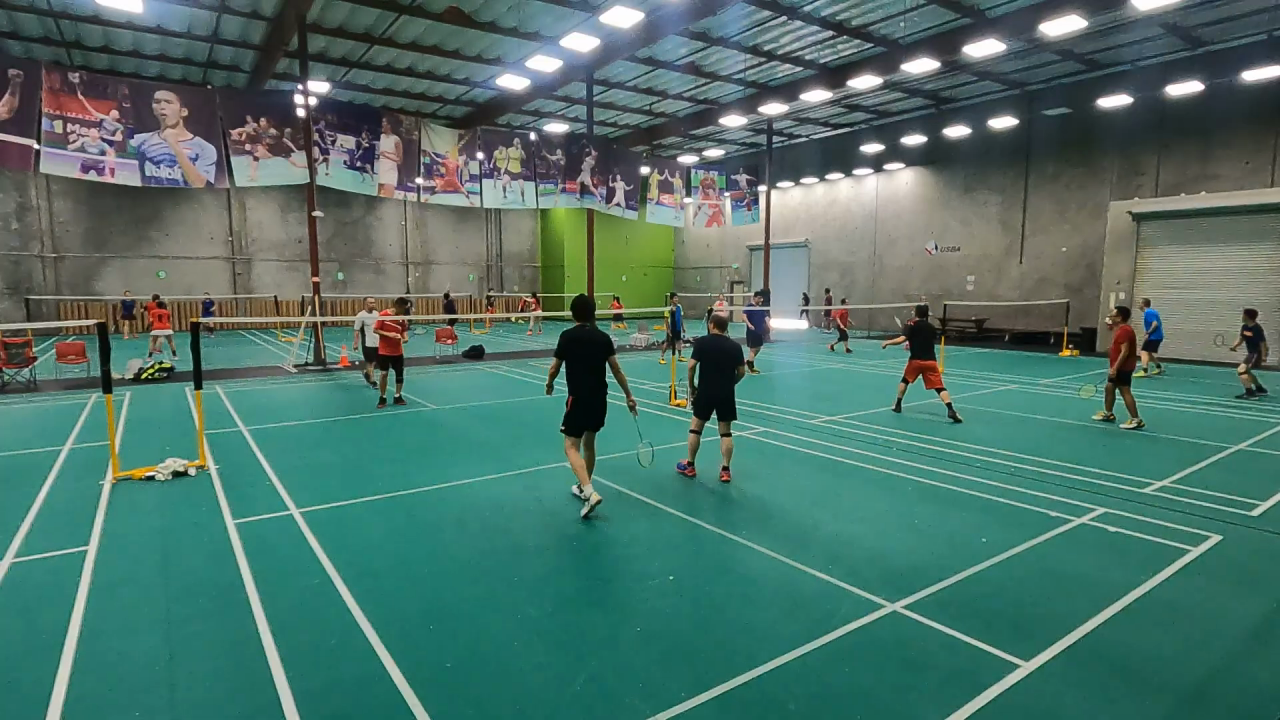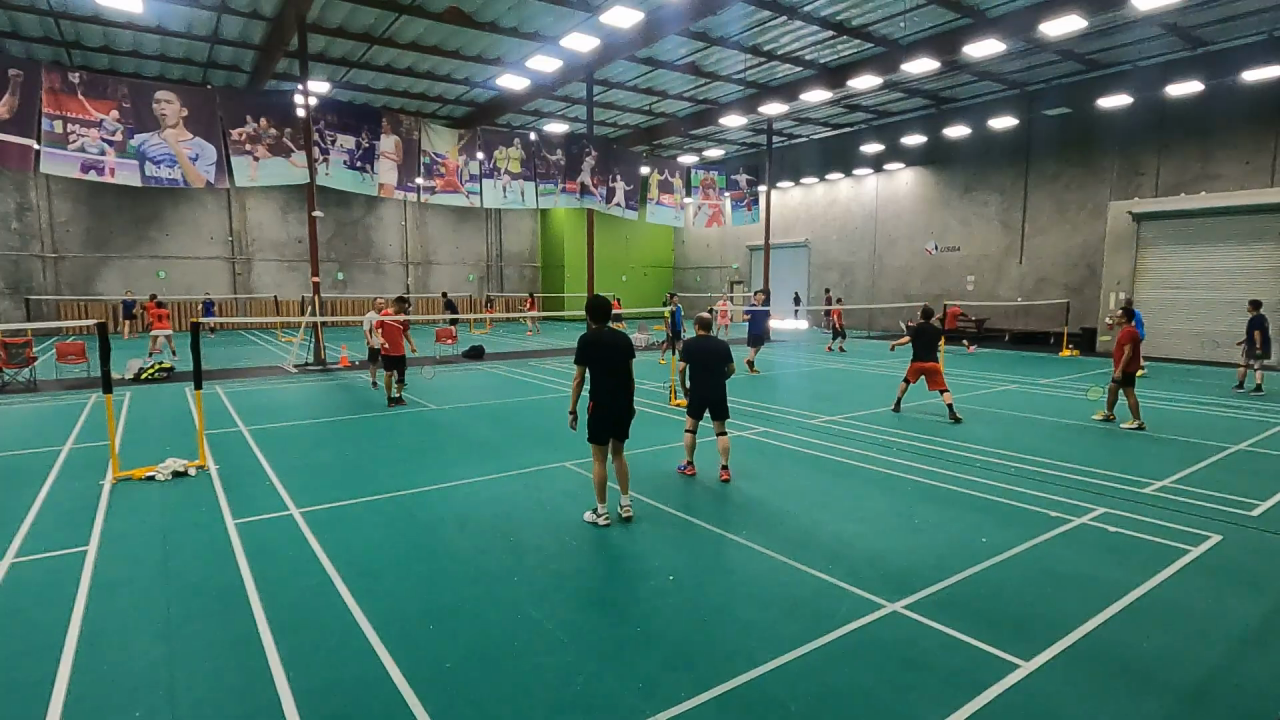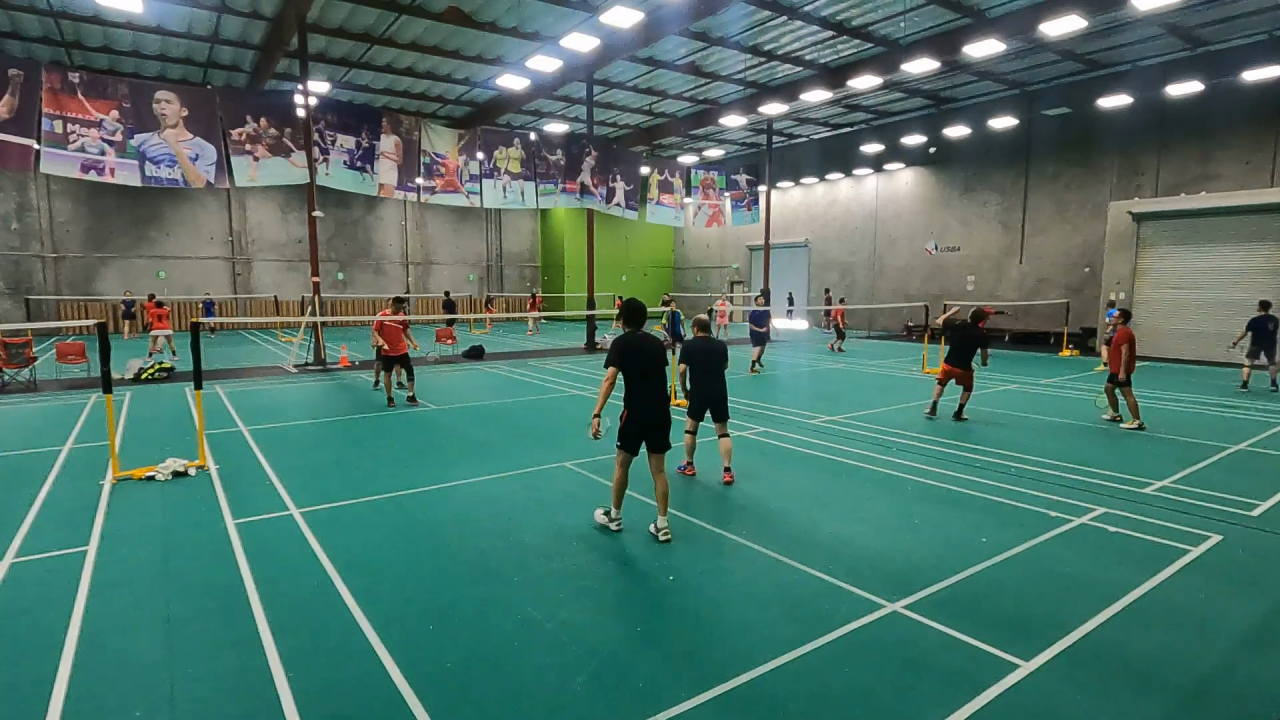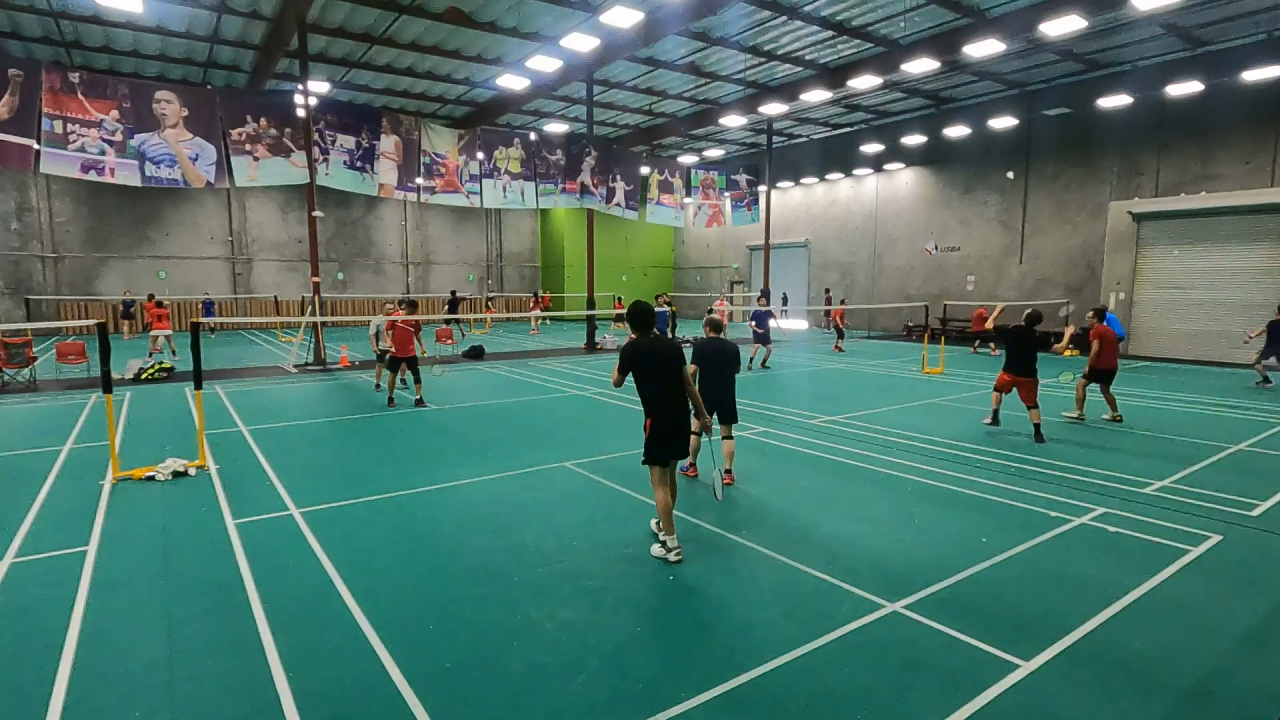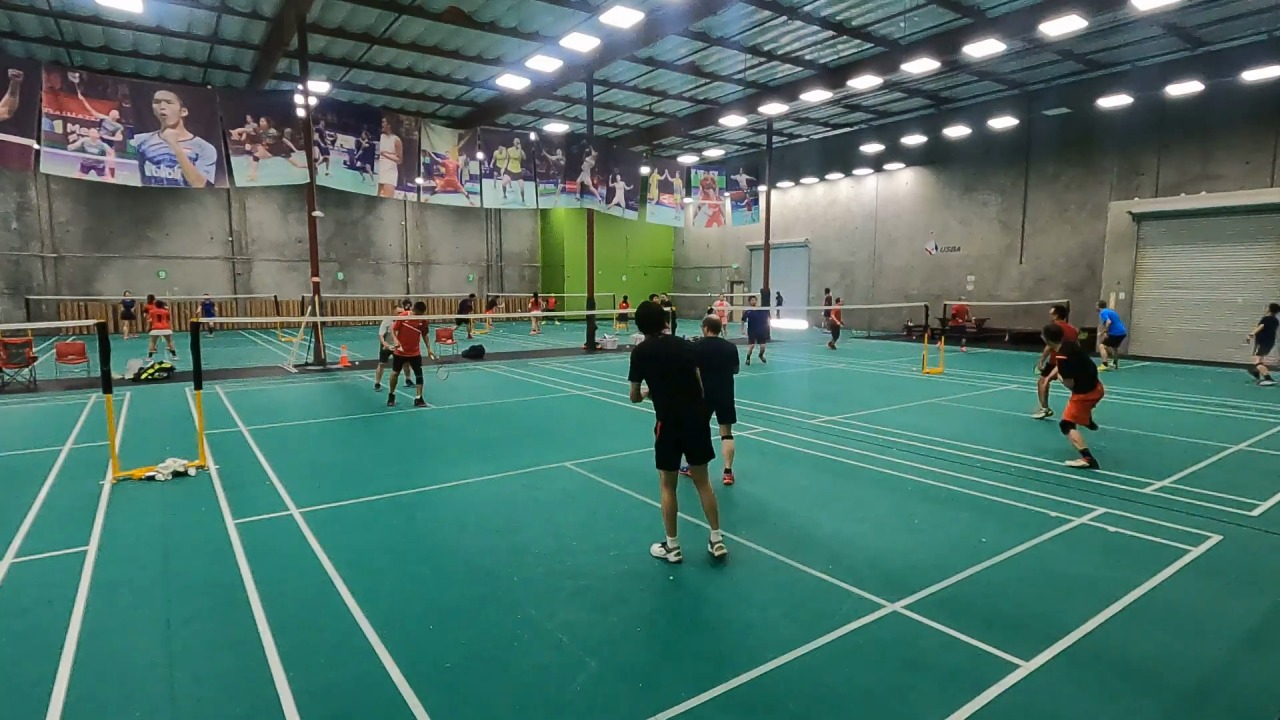
dt=0.4s
person 1, frame 1
left shoulder: (568, 336)
right shoulder: (603, 337)
left elbow: (555, 368)
right elbow: (616, 369)
left wrist: (549, 383)
right wrist: (629, 396)
left hip: (578, 399)
right hip: (599, 398)
left knee: (571, 448)
right knee: (589, 442)
left ankle: (590, 493)
right ankle: (584, 486)
person 1, frame 2
left shoulder: (586, 340)
right shoulder: (623, 338)
left elbow: (579, 378)
right elbow: (630, 375)
left wrist: (572, 410)
right wrist: (631, 403)
left hip: (601, 404)
right hip: (624, 404)
left knee: (599, 459)
right knee: (618, 454)
left ankle: (602, 512)
right ankle: (625, 504)
person 1, frame 3
left shoulder: (621, 343)
right shoulder: (657, 343)
left elbow: (610, 380)
left wrist: (596, 414)
left hip: (636, 412)
right hip: (662, 411)
left knee: (622, 464)
right knee: (659, 469)
left ankle: (614, 516)
right ankle: (662, 525)
person 1, frame 4
left shoulder: (631, 348)
right shoulder: (672, 345)
left elbow: (616, 382)
right elbow: (688, 384)
right wrist: (703, 415)
left hip: (658, 420)
right hip: (681, 417)
left knee: (660, 483)
right knee: (669, 474)
left ankle: (671, 545)
right ankle: (664, 525)
person 1, frame 5
left shoulder: (641, 352)
right shoulder: (684, 345)
left elbow: (634, 396)
right elbow: (699, 385)
left wrist: (645, 395)
left hip: (669, 423)
right hip: (696, 419)
left knee: (668, 485)
right knee: (702, 482)
left ankle: (672, 547)
right ankle: (717, 541)
